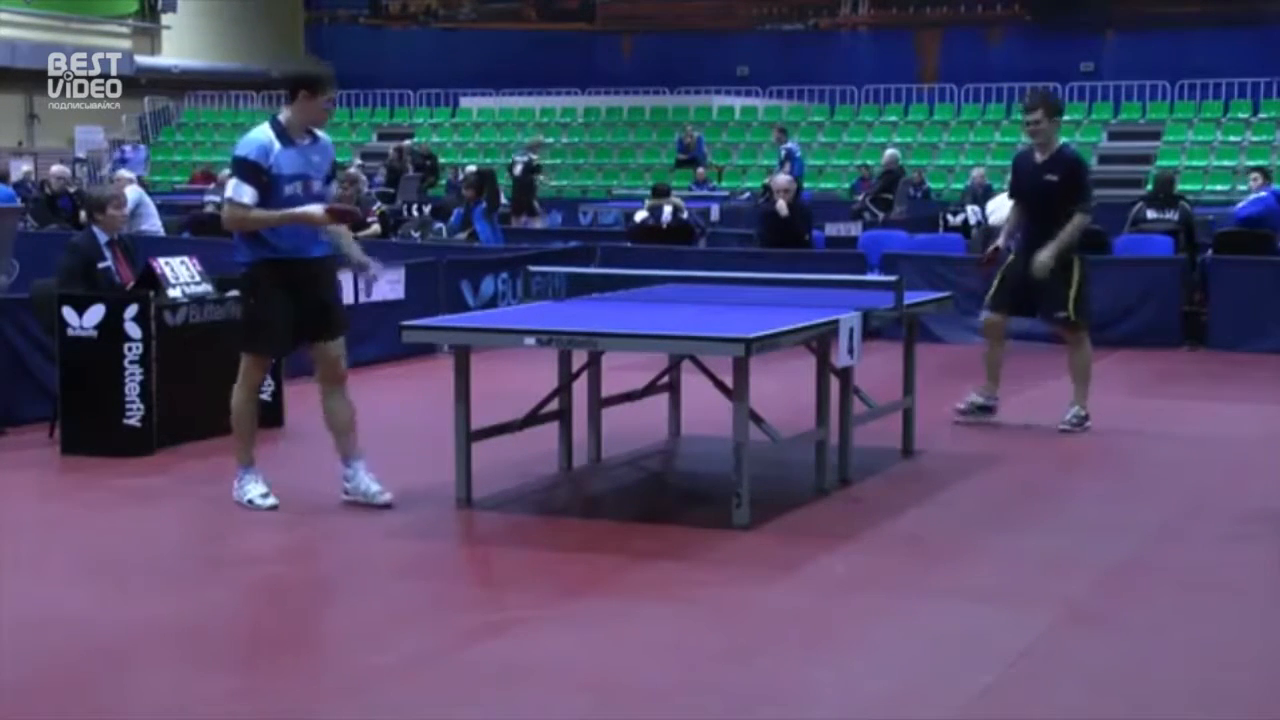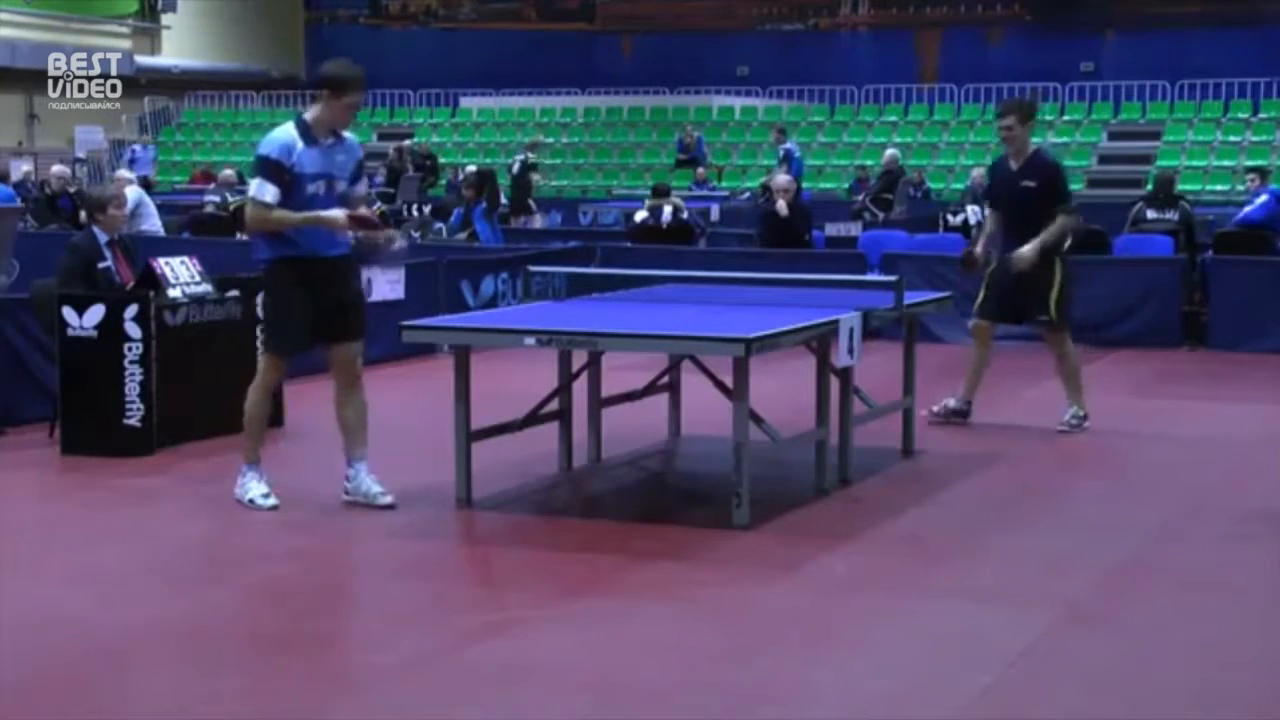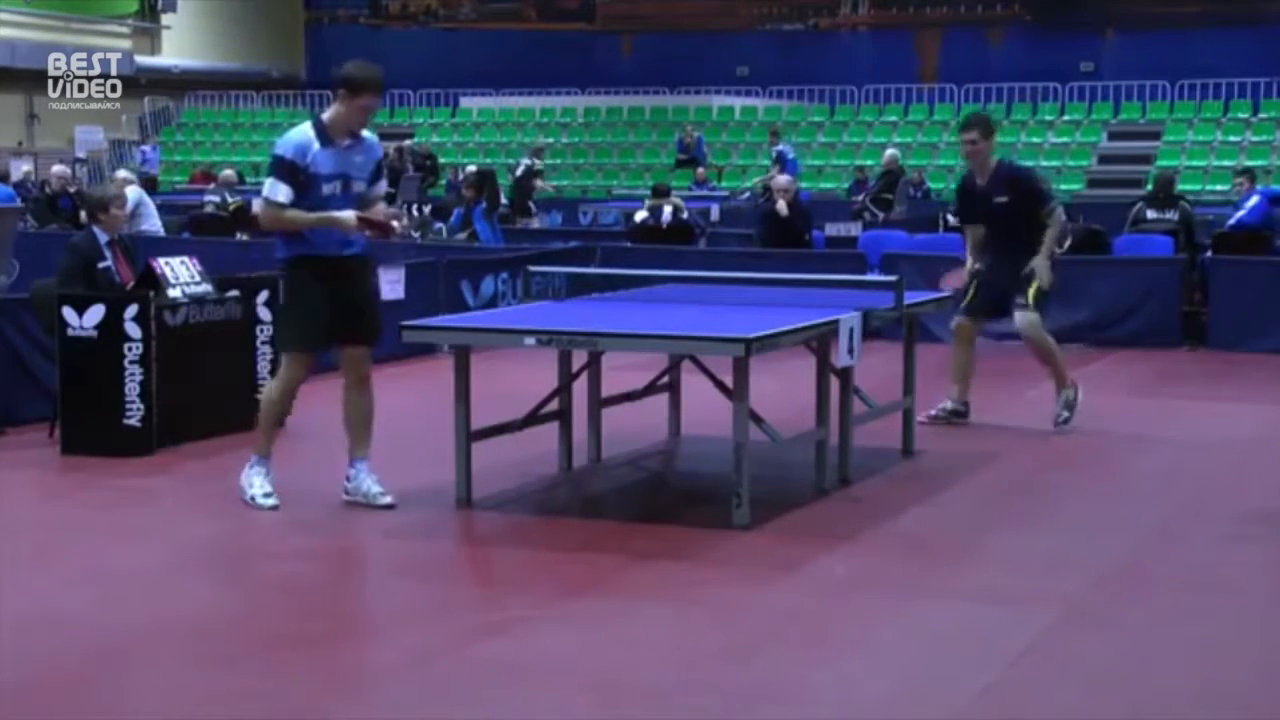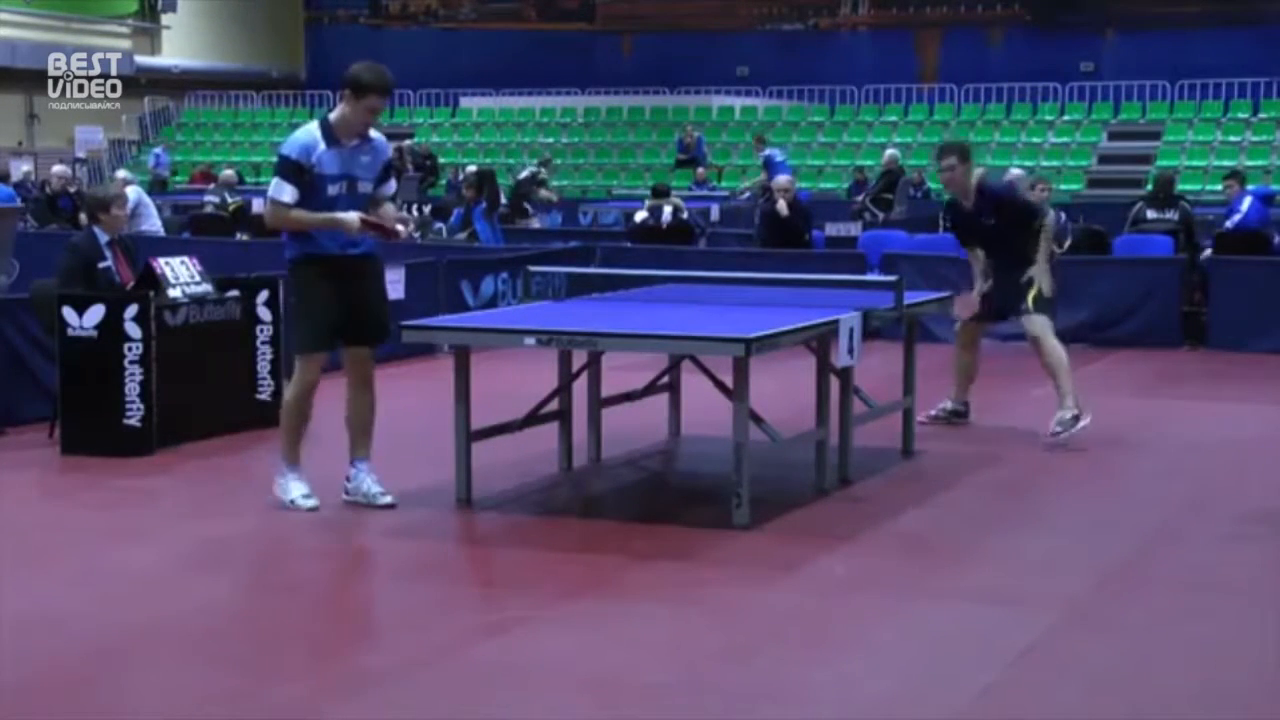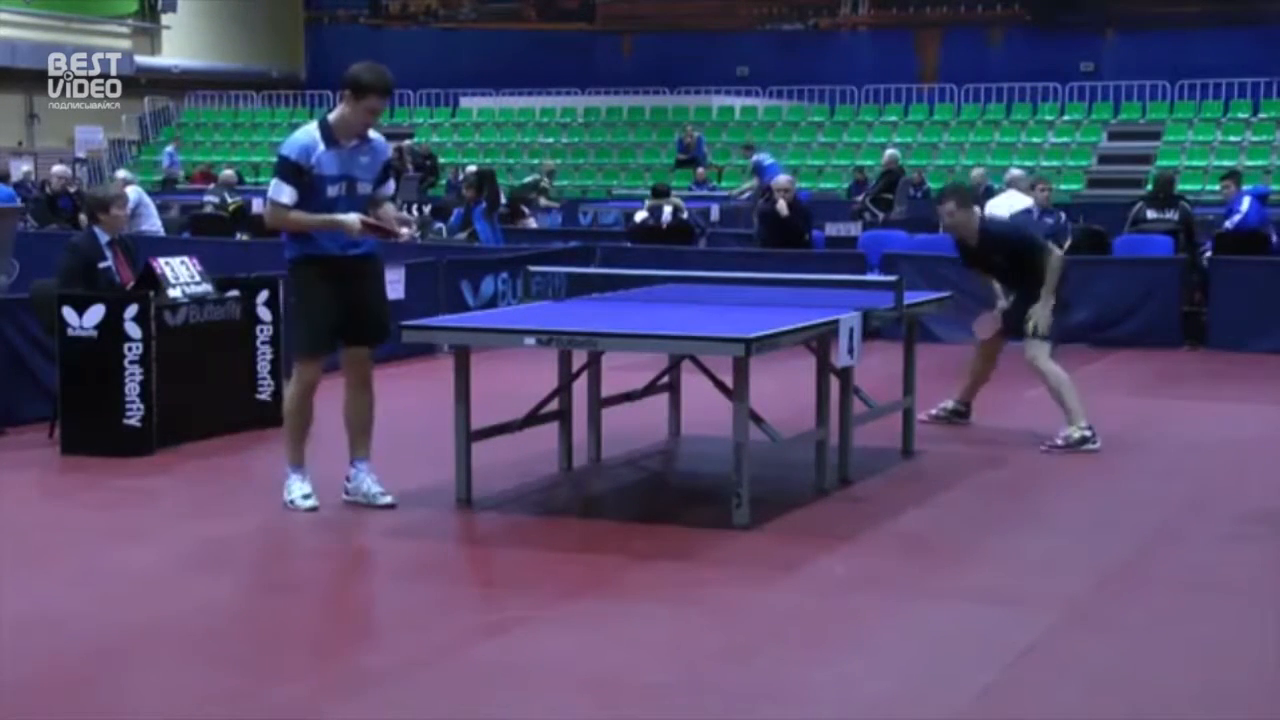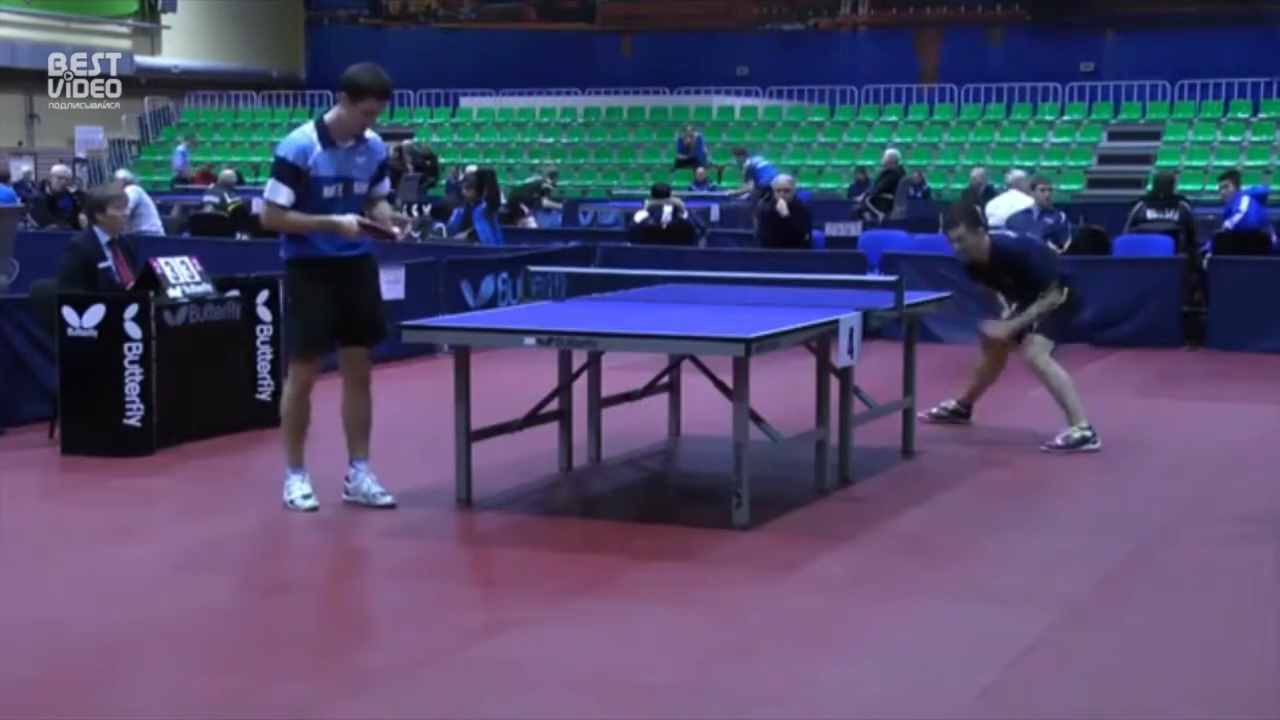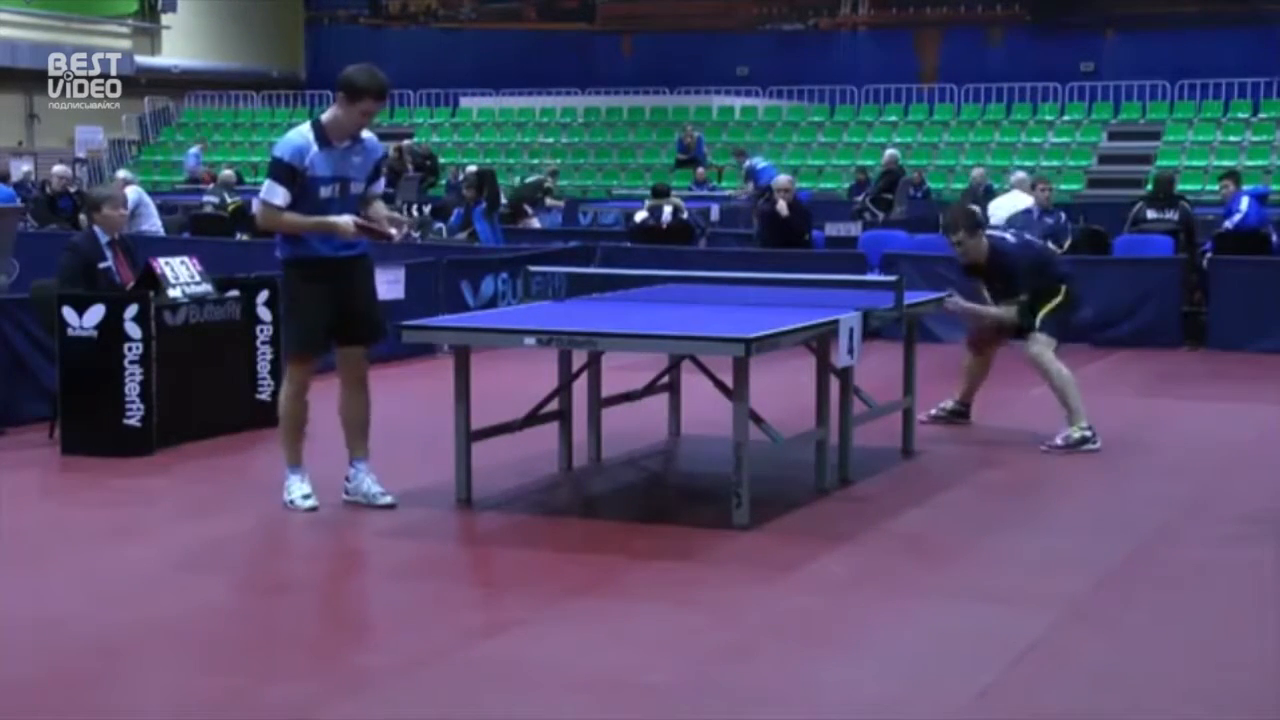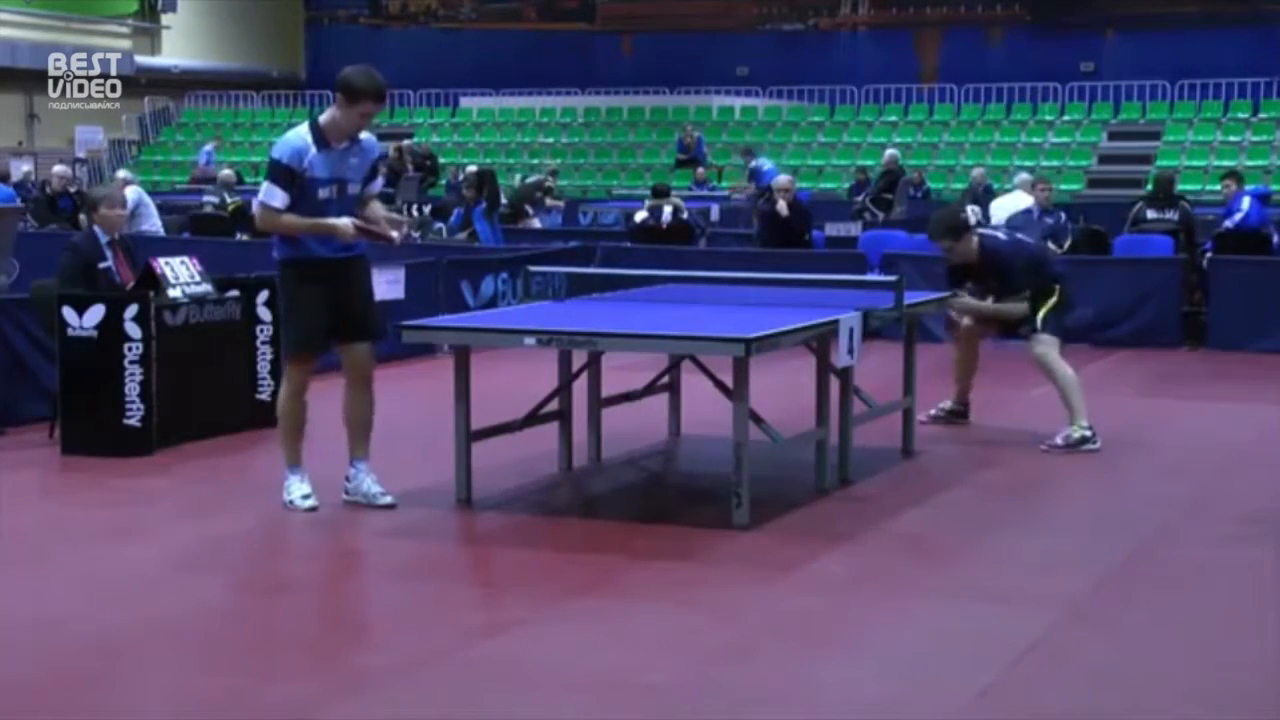
dt=0.2s
person 1, frame 1
left shoulder: (323, 146)
right shoulder: (257, 146)
right elbow: (232, 216)
left wrist: (356, 254)
right wrist: (297, 216)
left hip: (315, 267)
right hip: (268, 271)
left knee: (334, 369)
right knee: (253, 373)
left ankle: (353, 473)
right ankle: (246, 475)
person 1, frame 2
left shoulder: (350, 147)
right shoulder: (280, 145)
right elbow: (255, 217)
left wrist: (375, 230)
right wrist: (319, 219)
left hip: (337, 267)
right hip: (289, 270)
left knee: (350, 372)
right knee: (270, 373)
left ankle: (356, 474)
right ankle: (250, 473)
person 1, frame 3
left shoulder: (370, 147)
right shoulder: (296, 145)
right elbow: (269, 216)
left wrist: (384, 219)
right wrist: (331, 219)
left hip: (354, 266)
right hip: (307, 268)
left knee: (359, 372)
right knee: (293, 372)
left ankle: (358, 473)
right ankle: (257, 467)
person 1, frame 4
left shoulder: (378, 148)
right shoulder: (302, 145)
right elbow: (274, 215)
left wrist: (391, 221)
right wrist: (335, 220)
left hip: (361, 265)
right hip: (314, 267)
left knee: (362, 371)
right knee: (309, 373)
left ankle: (358, 473)
right ankle: (289, 470)
person 1, frame 5
left shoulder: (378, 148)
right shoulder: (301, 146)
right elbow: (274, 215)
left wrist: (392, 220)
right wrist: (336, 221)
left hip: (362, 266)
right hip: (314, 268)
left knee: (361, 372)
right knee: (307, 375)
left ankle: (358, 473)
right ankle: (295, 473)
person 1, frame 6
left shoulder: (374, 148)
right shoulder: (298, 147)
right elbow: (271, 216)
left wrist: (387, 219)
right wrist: (332, 223)
left hip: (357, 267)
right hip: (310, 270)
left knee: (358, 372)
right knee: (302, 376)
left ankle: (358, 473)
right ankle: (295, 474)
person 1, frame 7
left shoulder: (370, 147)
right shoulder: (294, 147)
right elbow: (266, 216)
left wrist: (382, 218)
right wrist: (329, 223)
left hip: (353, 266)
right hip: (306, 270)
left knee: (356, 372)
right knee: (299, 375)
left ankle: (358, 473)
right ankle: (294, 475)
person 1, frame 8
left shoulder: (367, 148)
right shoulder: (292, 149)
right elbow: (265, 218)
left wrist: (381, 219)
right wrist: (328, 226)
left hip: (350, 267)
right hip: (304, 271)
left knee: (362, 370)
right knee: (298, 375)
left ankle: (358, 473)
right ankle: (294, 475)
person 2, frame 1
left shoulder: (1071, 162)
right shoulder: (1021, 161)
left elbow: (1083, 215)
left wrist: (1052, 250)
right wrist: (1004, 238)
left hip: (1058, 261)
right hip: (1023, 256)
left knee: (1073, 332)
right knee: (991, 321)
left ankle: (1080, 408)
right ankle: (986, 397)
person 2, frame 2
left shoulder: (1048, 167)
right shoulder: (997, 168)
left elbow: (1067, 217)
left wrist: (1035, 246)
right wrist: (982, 243)
left hip: (1042, 263)
right hip: (1006, 261)
left knee: (1056, 336)
right knee: (979, 328)
left ankle: (1077, 408)
right ankle: (962, 404)
person 2, frame 3
left shoulder: (1018, 176)
right shoulder: (966, 185)
left elbow: (1056, 216)
left wrist: (1043, 256)
right wrist: (970, 261)
left hip: (1028, 266)
right hip: (994, 265)
left knee: (1027, 325)
right knee: (962, 327)
left ankle: (1065, 386)
right ankle: (958, 404)
person 2, frame 4
left shoulder: (1000, 194)
right shoulder: (953, 210)
left elbow: (1047, 220)
left wrist: (1041, 264)
right wrist: (979, 282)
left hip: (1028, 270)
right hip: (999, 273)
left knee: (1038, 330)
right knee: (965, 330)
left ankle: (1070, 409)
right ankle: (958, 404)
person 2, frame 5
left shoulder: (1003, 233)
right shoulder: (963, 243)
left elbow: (1054, 255)
left wrist: (1045, 302)
right wrist: (1001, 298)
left hip: (1040, 295)
right hip: (1019, 292)
left knee: (1036, 355)
right knee: (987, 343)
left ankle: (1082, 430)
right ankle: (960, 405)
person 2, frame 6
left shoulder: (1015, 250)
right shoulder: (973, 261)
left elbow: (1051, 295)
left wrist: (1012, 325)
right wrist: (1007, 310)
left hip: (1055, 296)
right hip: (1028, 298)
left knee: (1035, 353)
right knee: (993, 346)
left ankle: (1082, 429)
right ankle: (962, 406)
person 2, frame 7
left shoulder: (1011, 254)
right shoulder: (971, 259)
left elbow: (1013, 313)
right elbow: (991, 284)
left wrist: (968, 309)
right wrist: (984, 307)
left hip: (1054, 292)
right hip: (1018, 296)
left knee: (1037, 351)
right knee: (980, 340)
left ankle: (1082, 430)
right ankle: (961, 405)
person 2, frame 8
left shoulder: (1003, 253)
right shoulder: (960, 257)
left elbow: (1022, 308)
right elbow: (960, 291)
left wrist: (976, 307)
right wrist: (966, 309)
left hip: (1045, 290)
left knee: (1043, 351)
right knee: (966, 333)
left ankle: (1082, 429)
right ankle: (959, 405)
